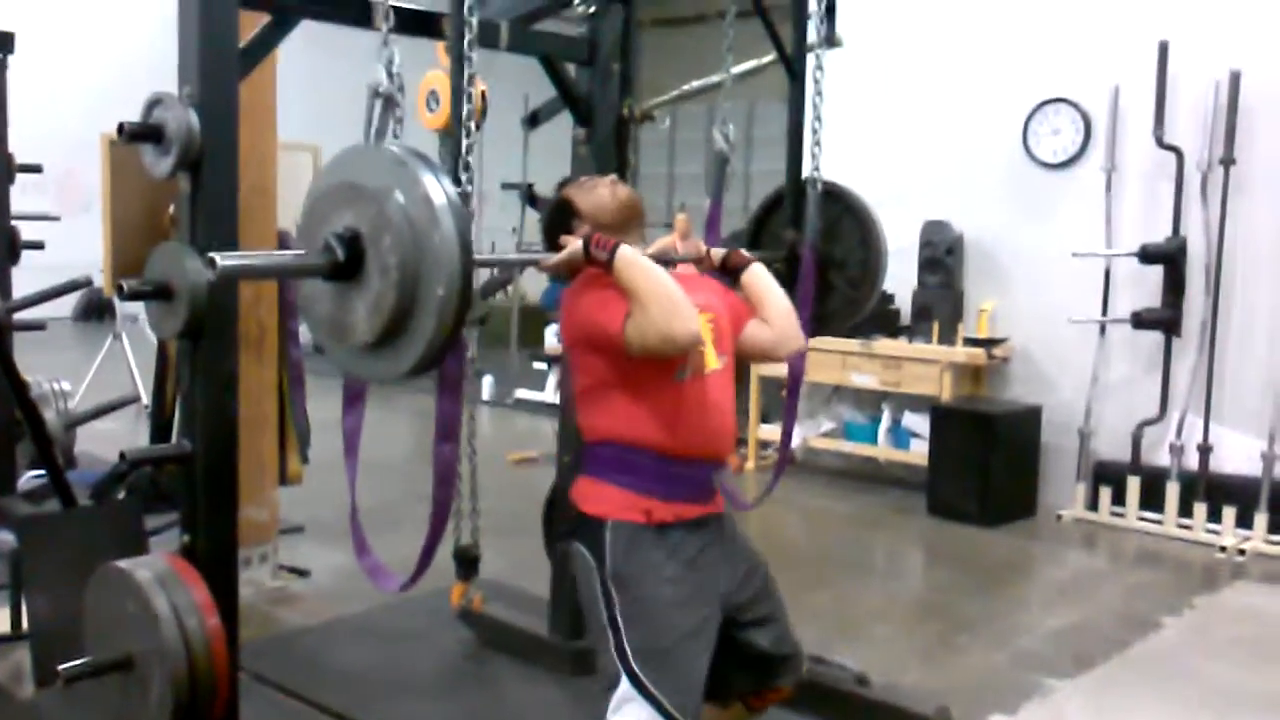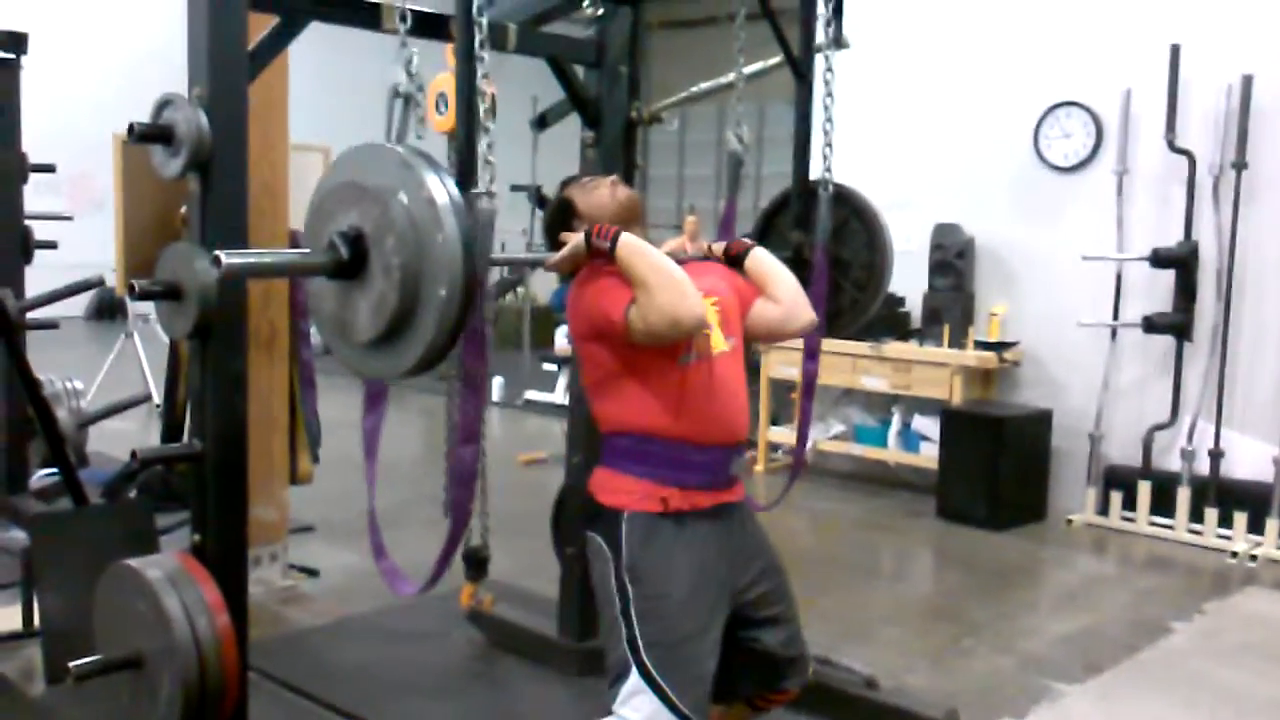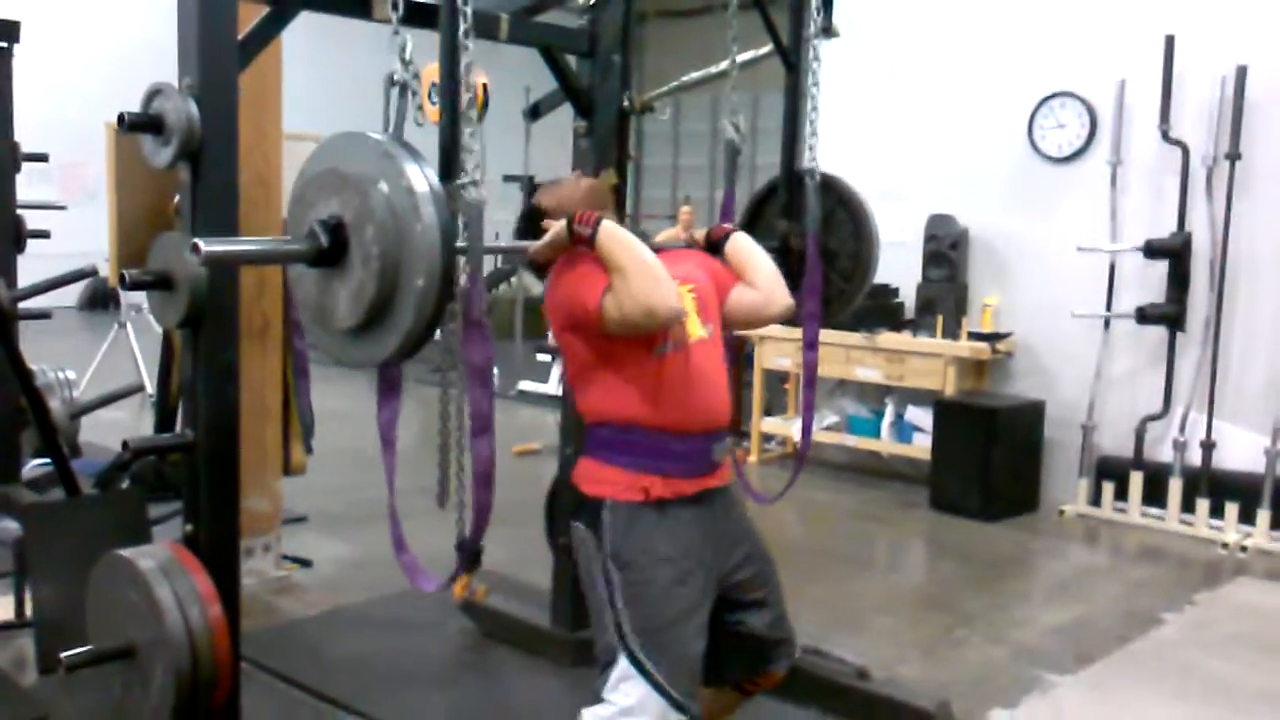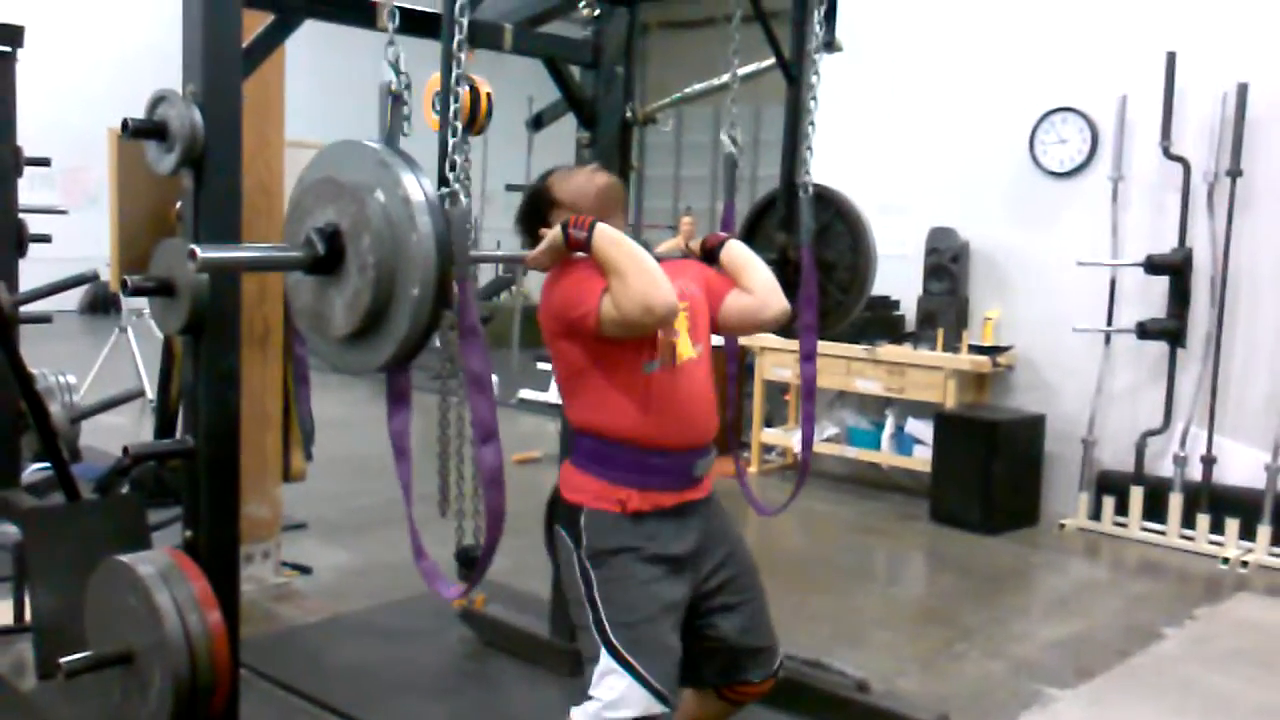
dt=0.2s
person 1, frame 1
left shoulder: (701, 288)
right shoulder: (595, 292)
left elbow: (785, 339)
right elbow: (677, 331)
left wrist: (736, 261)
right wrist: (610, 250)
left hip: (706, 519)
right hip: (627, 527)
left knee: (772, 668)
person 1, frame 2
left shoulder: (709, 276)
right shoulder: (599, 285)
left elbow: (796, 316)
right elbow: (681, 316)
left wrist: (738, 249)
right wrist: (609, 242)
left hip: (725, 509)
right hip: (645, 519)
left knee: (777, 670)
person 1, frame 3
left shoulder: (688, 264)
right shoulder: (576, 275)
left elbow: (773, 302)
right elbow: (657, 307)
left wrist: (721, 235)
right wrist: (592, 226)
left hip: (710, 494)
right hip: (630, 507)
left knee: (763, 653)
person 1, frame 4
left shoulder: (685, 275)
right shoulder: (572, 282)
left elbow: (769, 306)
right elbow: (654, 305)
left wrist: (718, 245)
right wrist: (589, 232)
left hip: (694, 505)
right hip: (613, 517)
left knee: (750, 666)
